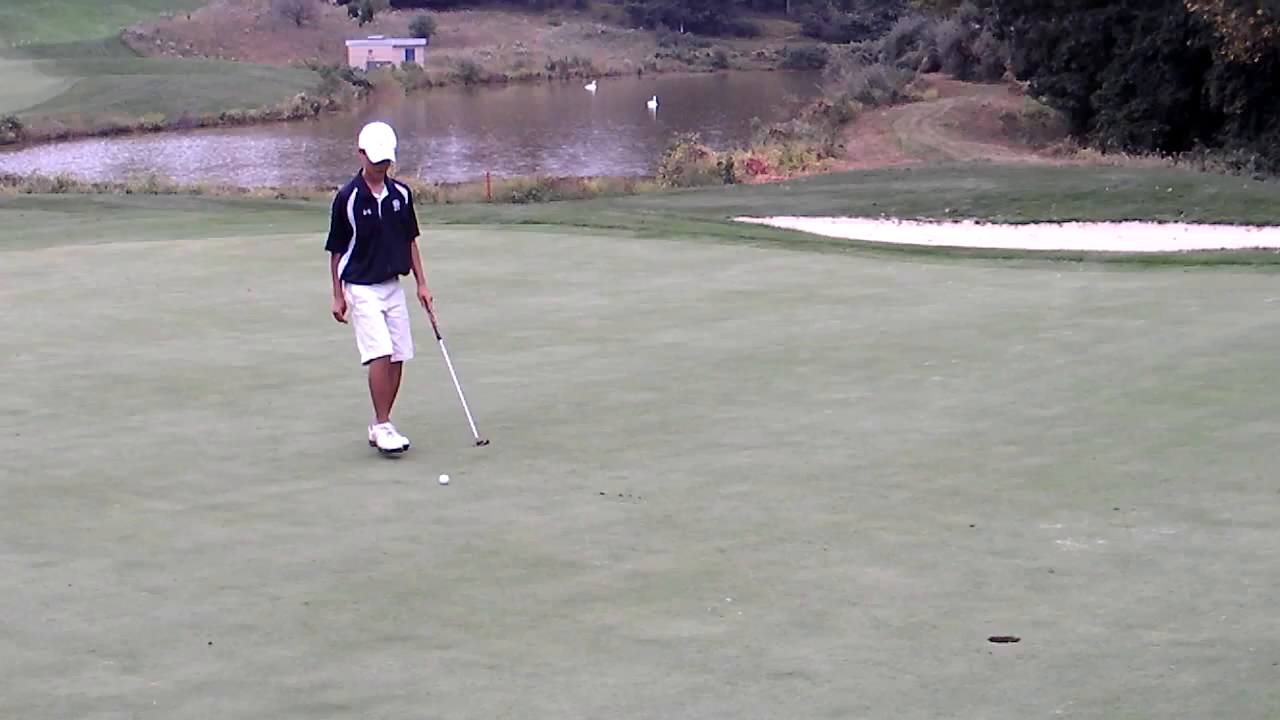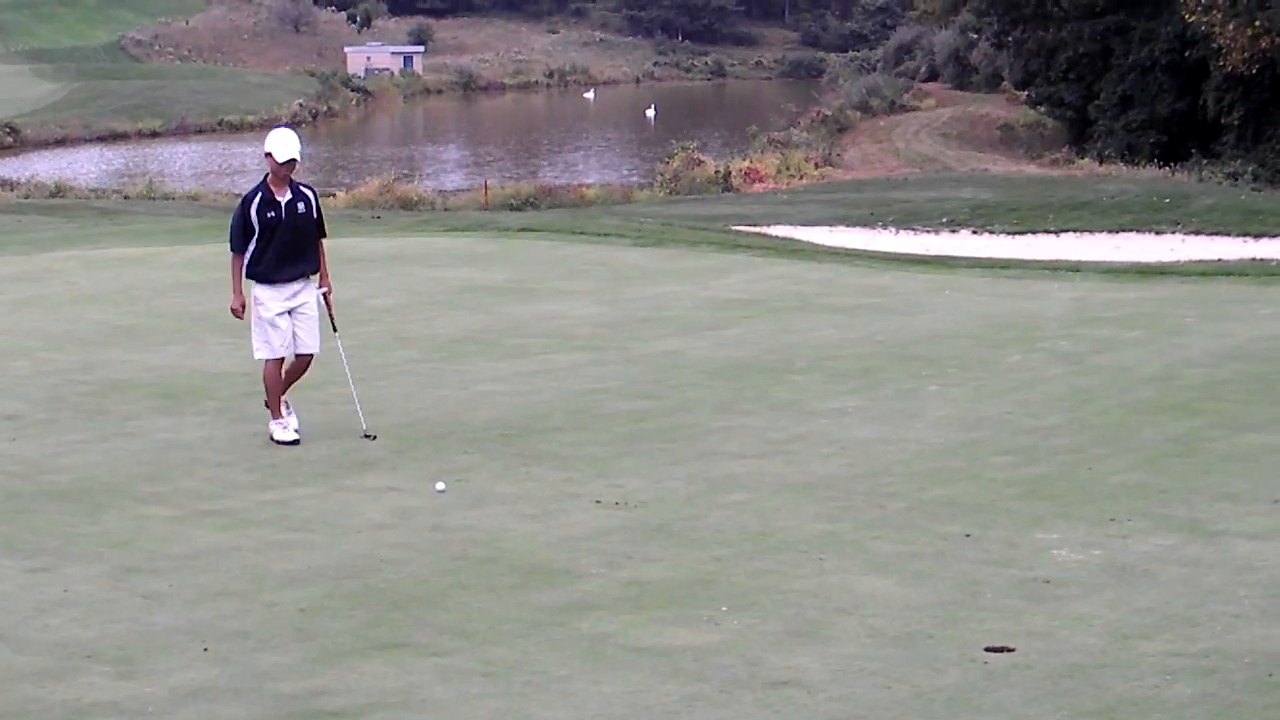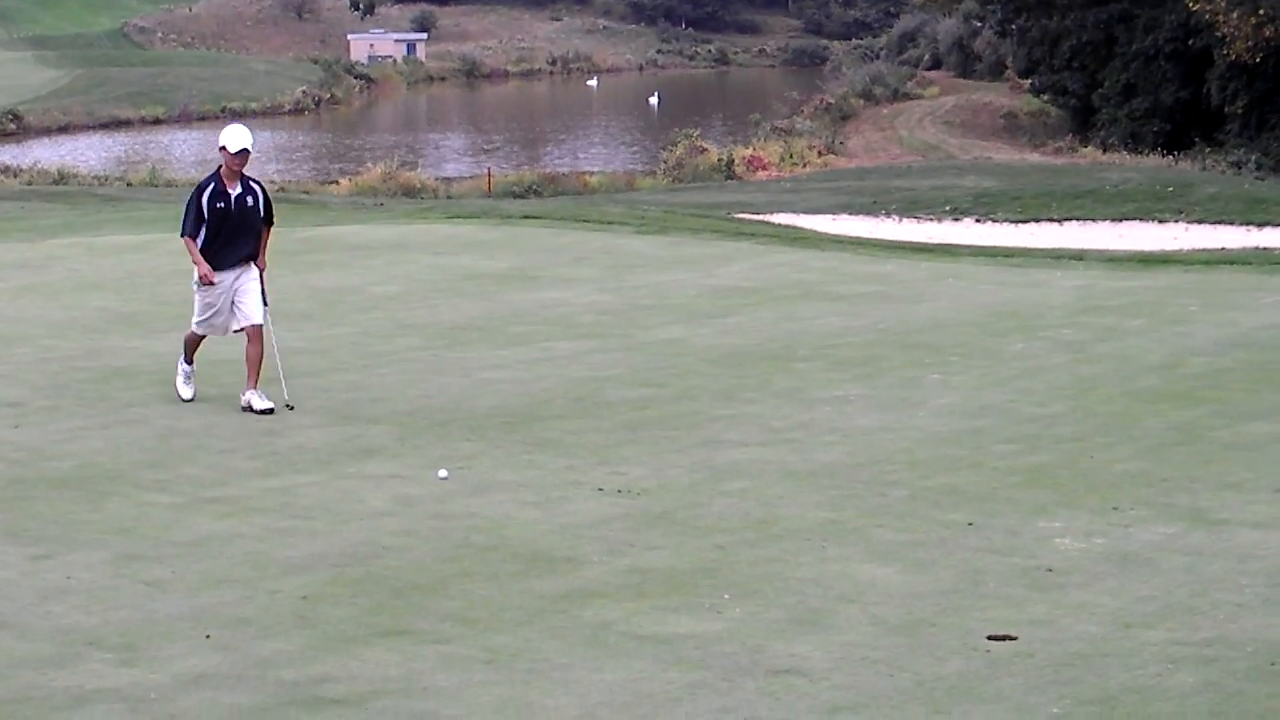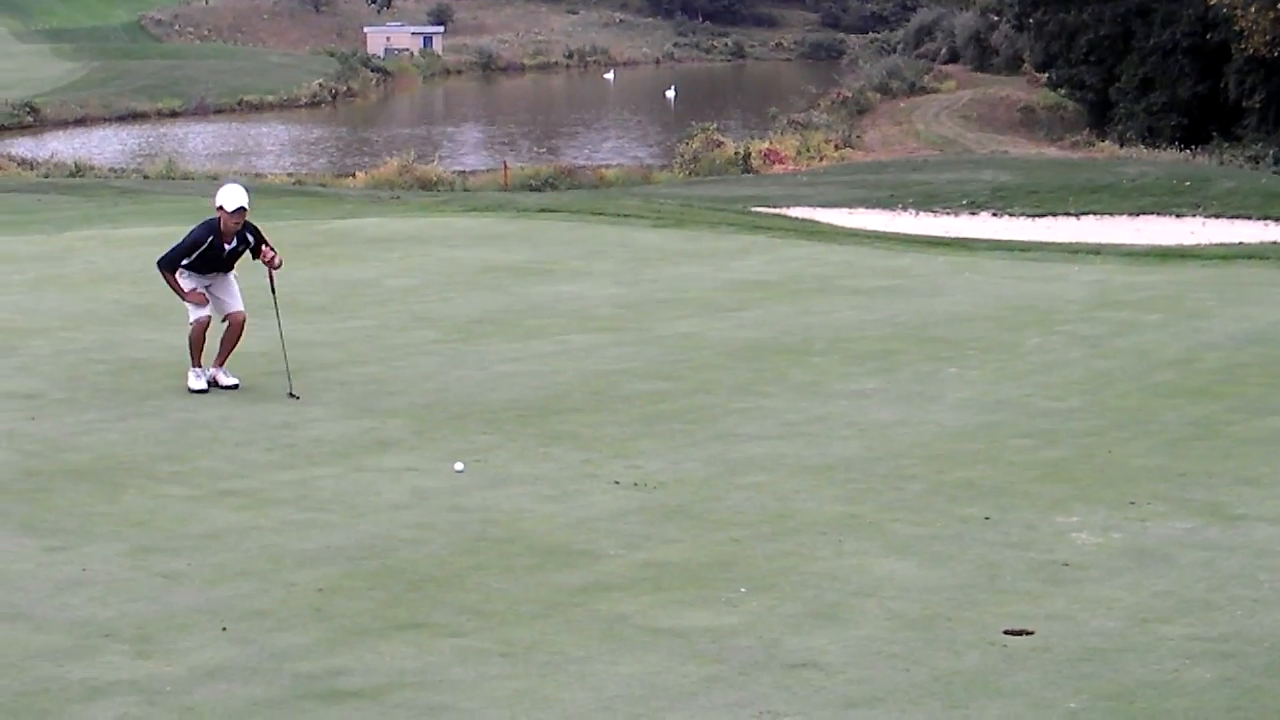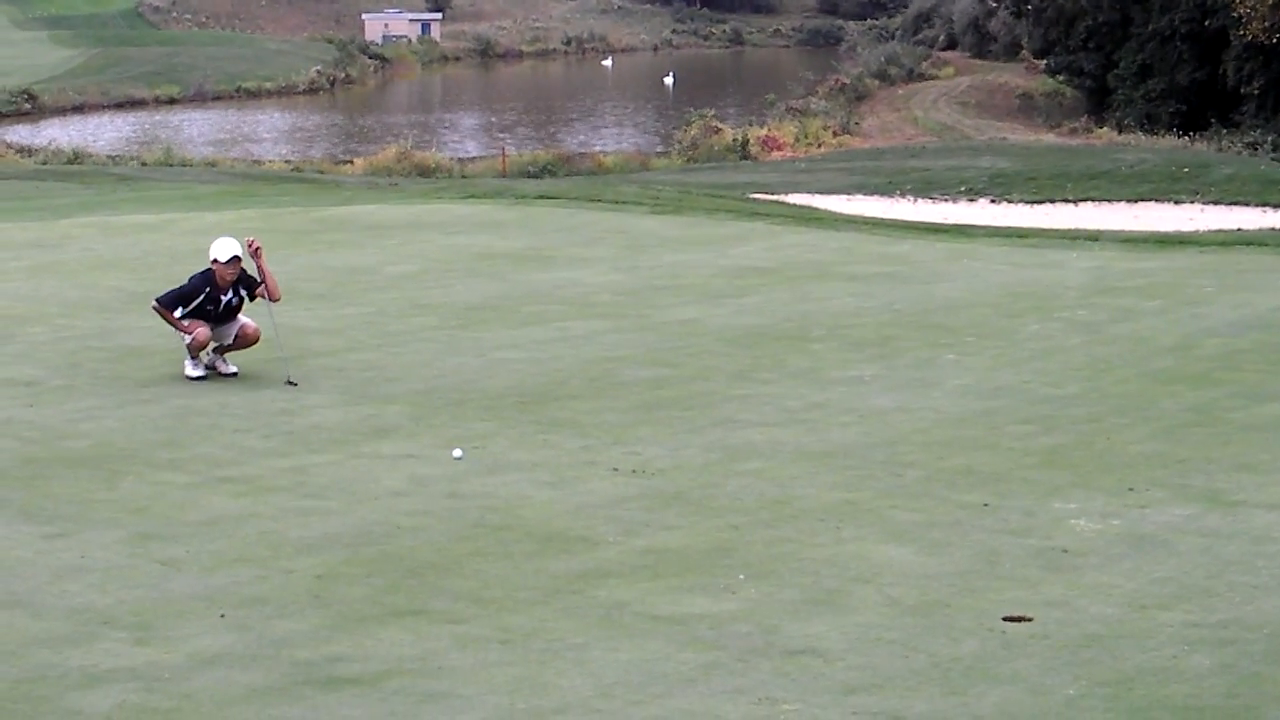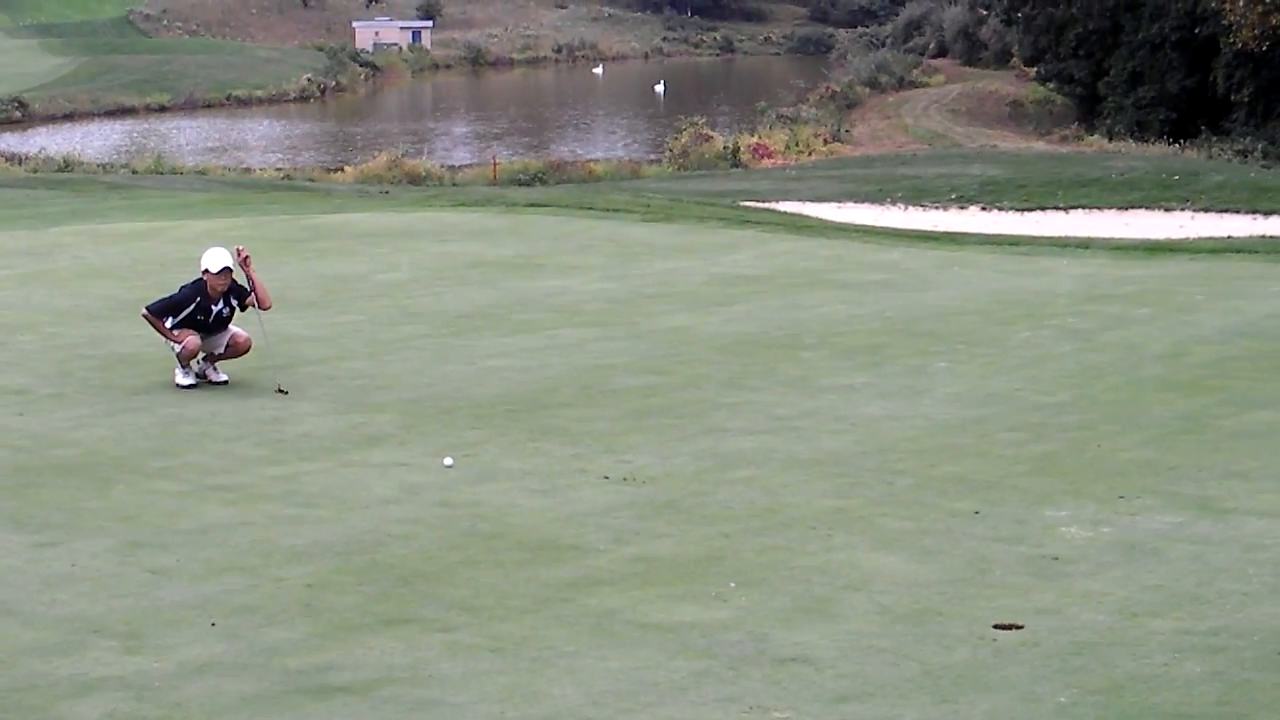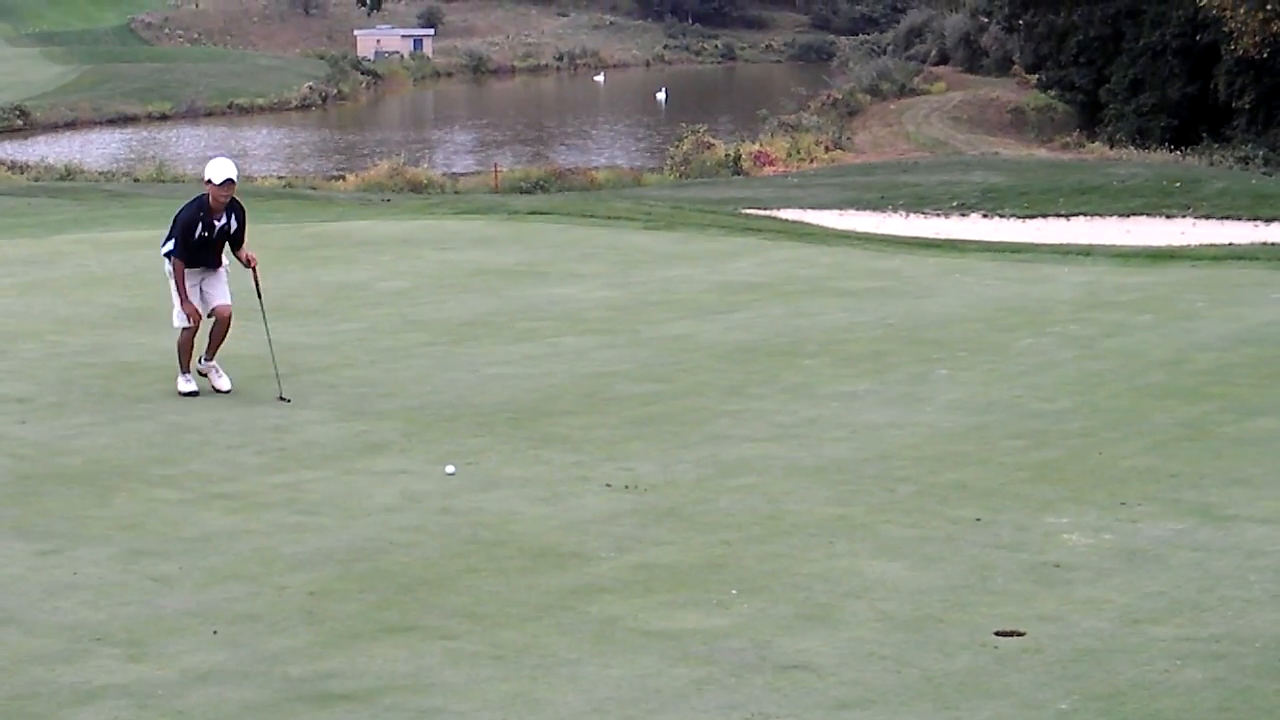
dt=0.7s
person 1, frame 1
left shoulder: (401, 194)
right shoulder: (347, 198)
left elbow: (410, 241)
right elbow: (336, 251)
left wrist: (420, 282)
right wrist: (337, 295)
left hip: (394, 288)
right hip: (360, 289)
left knee: (397, 360)
right knee: (379, 356)
left ankle: (384, 425)
right ankle: (378, 425)
person 1, frame 2
left shoulder: (307, 196)
right shoulder: (252, 201)
left elbow: (317, 239)
right elbow: (238, 251)
left wrist: (324, 277)
right wrist: (237, 292)
left hip: (304, 286)
right hip: (267, 290)
left knee: (306, 353)
right knee: (274, 357)
left ankle: (279, 399)
right ankle: (278, 420)
person 1, frame 3
left shoulder: (256, 189)
right shoulder: (205, 190)
left elbow: (266, 222)
right elbow: (189, 234)
left wrist: (261, 254)
right wrist: (200, 263)
left hip: (246, 271)
right hip: (212, 274)
left knee: (255, 328)
right knee: (200, 329)
left ankle: (251, 393)
right ankle: (186, 367)
person 1, frame 4
left shoulder: (249, 232)
right shoulder: (202, 235)
left elbow: (275, 261)
right elbow: (164, 264)
left wrist: (272, 260)
right wrist: (184, 294)
left hip: (222, 275)
right hip: (192, 275)
left knee: (238, 318)
right knee: (202, 319)
left ankle: (216, 369)
right ankle: (196, 371)
person 1, frame 5
left shoulder: (242, 280)
right shoulder: (200, 285)
left elbow: (274, 296)
right elbow: (157, 305)
left wrist: (259, 261)
right wrist: (182, 328)
left hip: (224, 323)
right hip: (193, 322)
left knee: (252, 333)
right knee: (203, 336)
left ankle: (216, 356)
right ankle: (193, 360)
person 1, frame 6
left shoulder: (233, 291)
right shoulder: (190, 295)
left elbow: (265, 304)
right elbow: (147, 313)
left wrist: (249, 271)
right wrist: (172, 337)
left hip: (215, 333)
right hip: (184, 332)
left knee: (243, 342)
right knee: (192, 344)
left ankle: (207, 364)
right ankle: (183, 368)
person 1, frame 7
left shoulder: (236, 211)
right shoulder: (191, 214)
left elbow: (236, 244)
right elbow: (177, 259)
left wrist: (244, 256)
right wrist: (184, 301)
left hip: (213, 266)
right hip: (184, 268)
left knee: (225, 313)
right knee: (189, 323)
left ankle: (207, 362)
right ankle: (184, 375)
